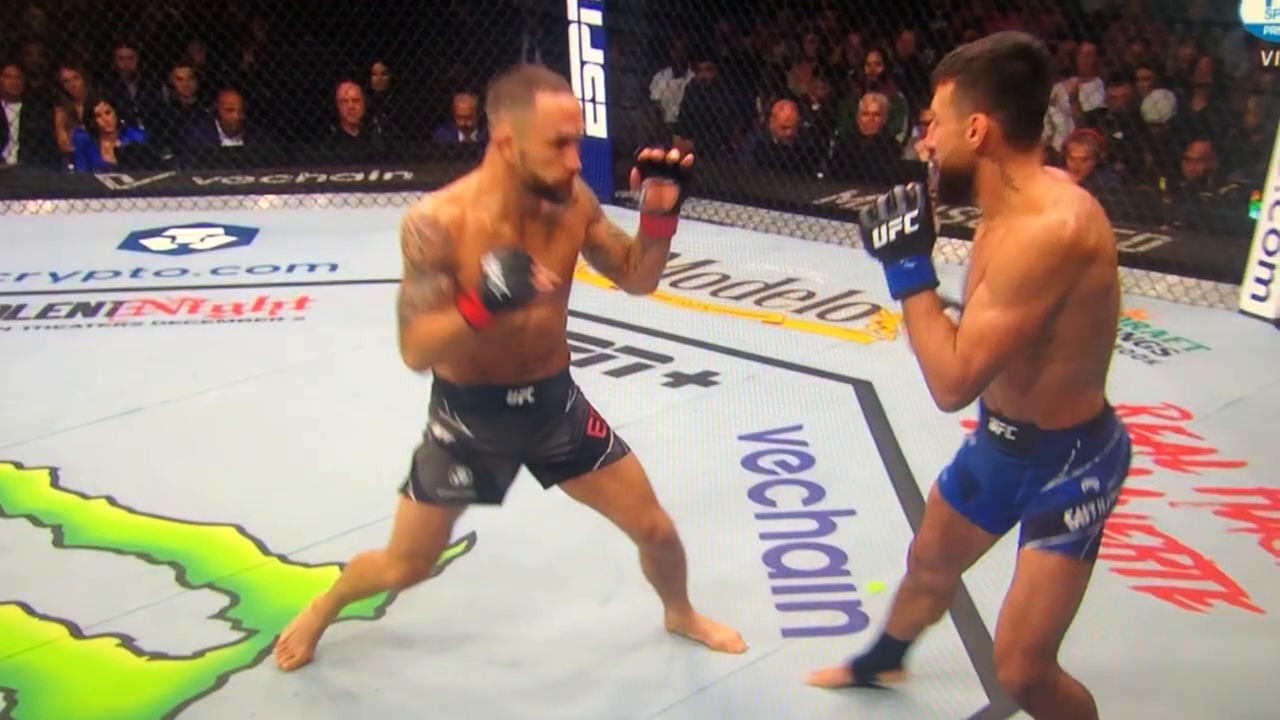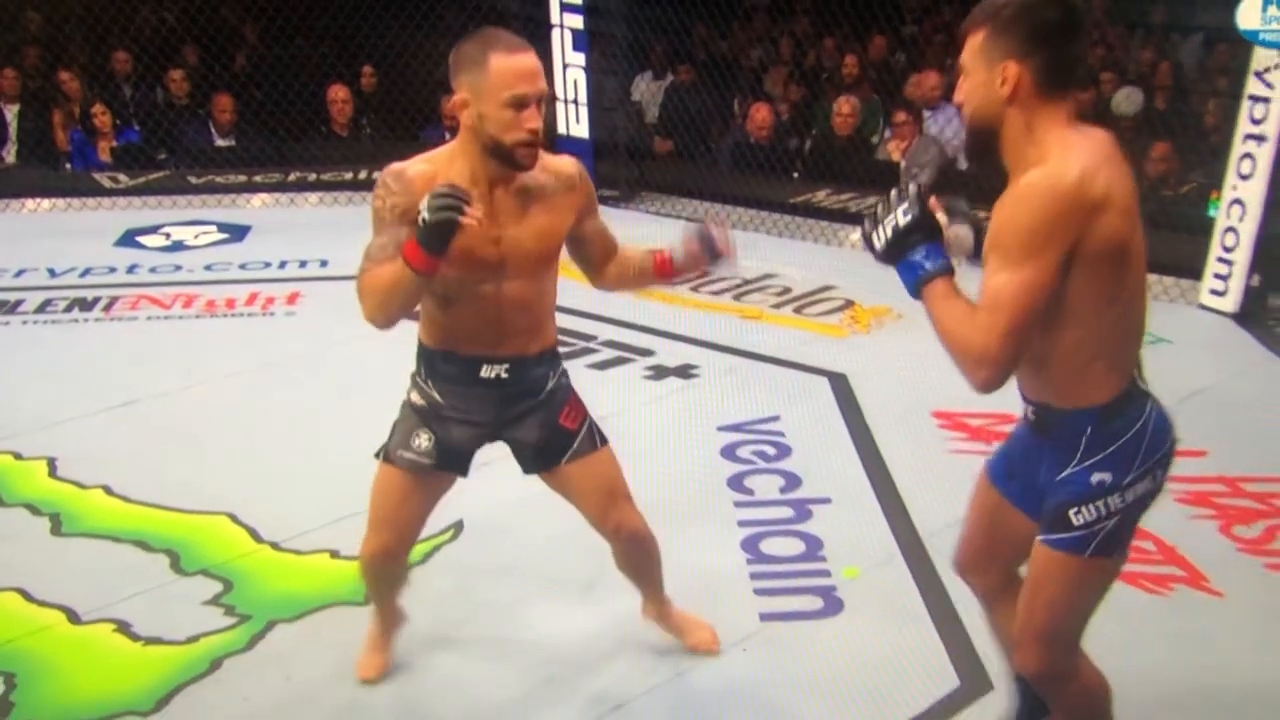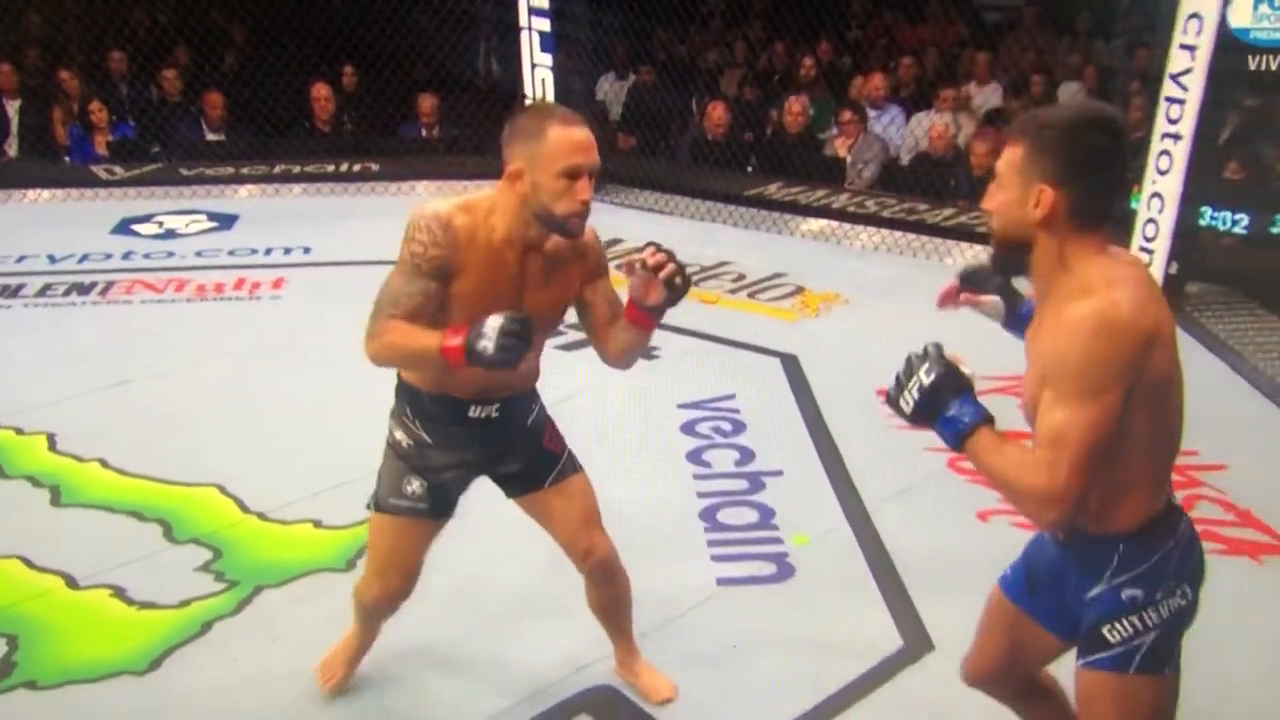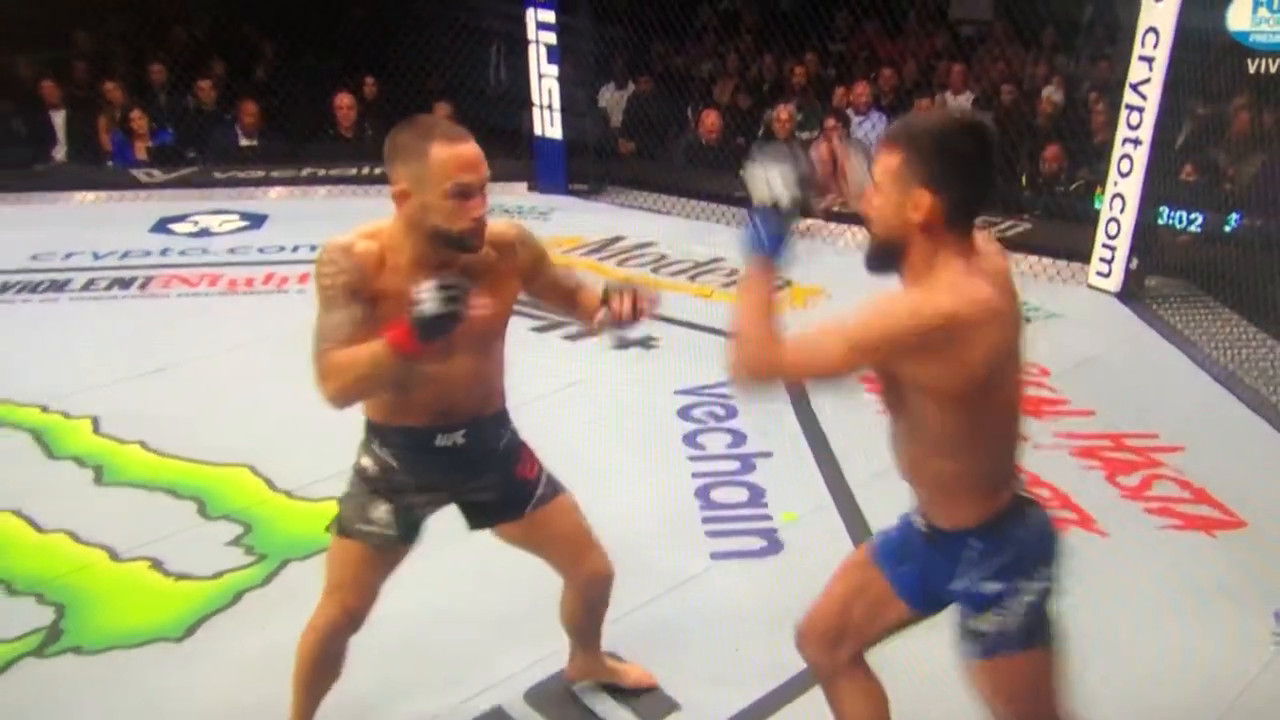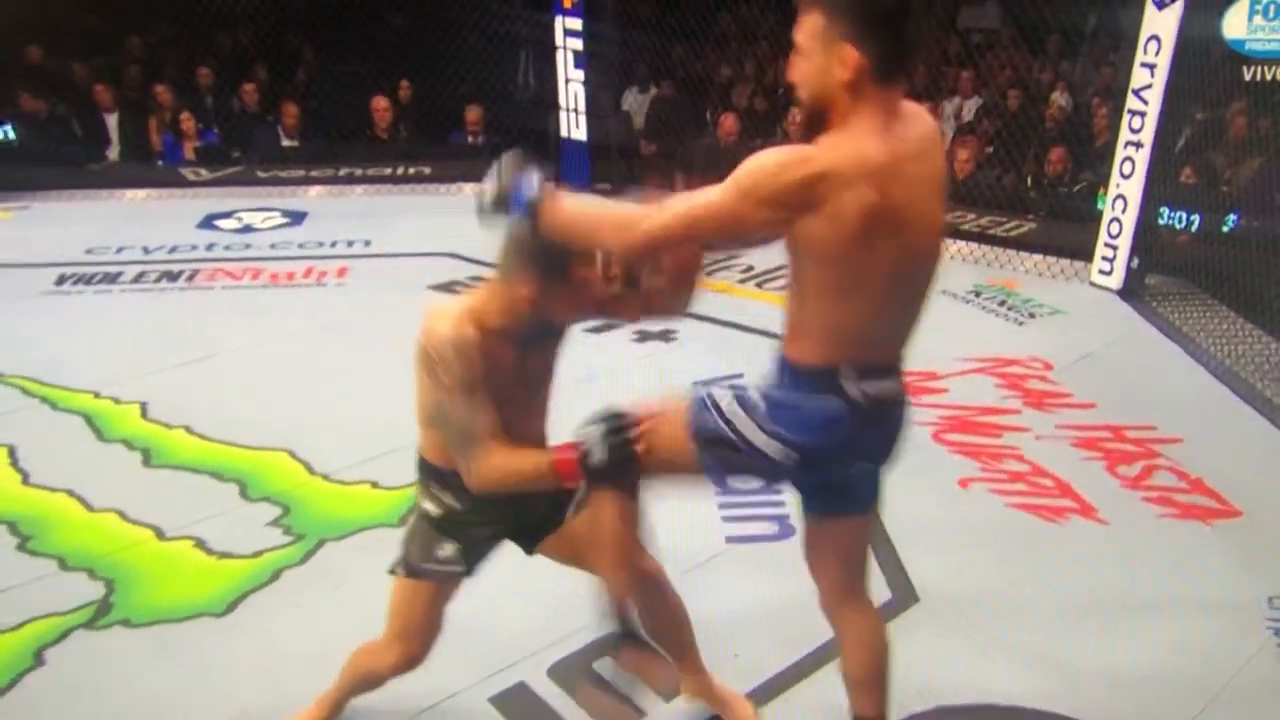
dt=1s
person 1, frame 1
left shoulder: (1050, 227)
right shoulder: (1018, 199)
left elbow: (953, 381)
left wrist: (908, 266)
left hip: (1067, 460)
right hip: (1000, 437)
right knee: (929, 561)
right ankle: (883, 658)
person 1, frame 2
left shoulder: (1050, 184)
right shoulder: (1085, 148)
left elbow: (985, 361)
left wrist: (921, 260)
right wrist: (980, 245)
left hip: (1100, 445)
right hip: (1053, 424)
left knee: (1043, 654)
right knee: (980, 563)
person 1, frame 3
left shoulder: (1097, 313)
right shoulder: (1097, 274)
left elbow: (1052, 498)
left wrist: (957, 416)
right wrist: (1020, 311)
left hip: (1132, 569)
right hip: (1074, 545)
right knee: (990, 669)
person 1, frame 4
left shoulder: (933, 314)
right shoulder: (977, 256)
left elbow: (755, 363)
left wrist: (764, 238)
right wrist: (867, 173)
left hip: (994, 555)
right hip: (932, 529)
right knee: (824, 645)
person 1, frame 5
left shoulder: (815, 170)
right shoulder: (919, 132)
left elbow: (638, 235)
left wrist: (533, 197)
right wrist: (696, 212)
left hip: (806, 406)
right hip: (875, 406)
right knee: (845, 589)
person 2, frame 1
left shoulder: (573, 201)
right shoulder: (436, 223)
left elbow: (637, 279)
right elbow: (415, 351)
left wrist: (659, 214)
right wrist: (484, 304)
left hip: (554, 401)
right hip: (468, 414)
left knee: (655, 529)
right knee: (403, 567)
left ankle: (681, 614)
right ankle: (321, 609)
person 2, frame 2
left shoulder: (565, 180)
right shoulder: (409, 184)
left elbow: (607, 269)
right elbow: (377, 310)
left wrist: (680, 260)
right wrist: (424, 246)
left hip: (537, 381)
right hip: (446, 384)
left knee: (625, 527)
right knee: (383, 546)
left ankle: (660, 606)
right ankle: (384, 623)
person 2, frame 3
left shoulder: (580, 246)
right shoulder: (443, 230)
left elbow: (616, 353)
right elbow: (381, 342)
left wrist: (645, 308)
right wrist: (465, 345)
left hip: (519, 416)
right hip: (433, 422)
left knee: (597, 555)
right knee: (386, 587)
left ankle: (628, 657)
right ankle: (362, 633)
person 2, frame 4
left shoulder: (506, 246)
right shoulder: (353, 262)
left elbow: (574, 297)
right elbow: (335, 385)
left wrist: (610, 302)
right wrist: (410, 334)
left hip: (490, 443)
right hip: (399, 455)
left knee: (592, 571)
right knee: (340, 613)
left ankle: (586, 660)
person 2, frame 5
left shoulder: (551, 299)
right shoulder: (453, 337)
left elbow: (668, 297)
right elbow: (483, 469)
right wrist: (577, 460)
left hip: (536, 480)
right hip: (459, 495)
left knee: (644, 575)
right knee: (401, 651)
